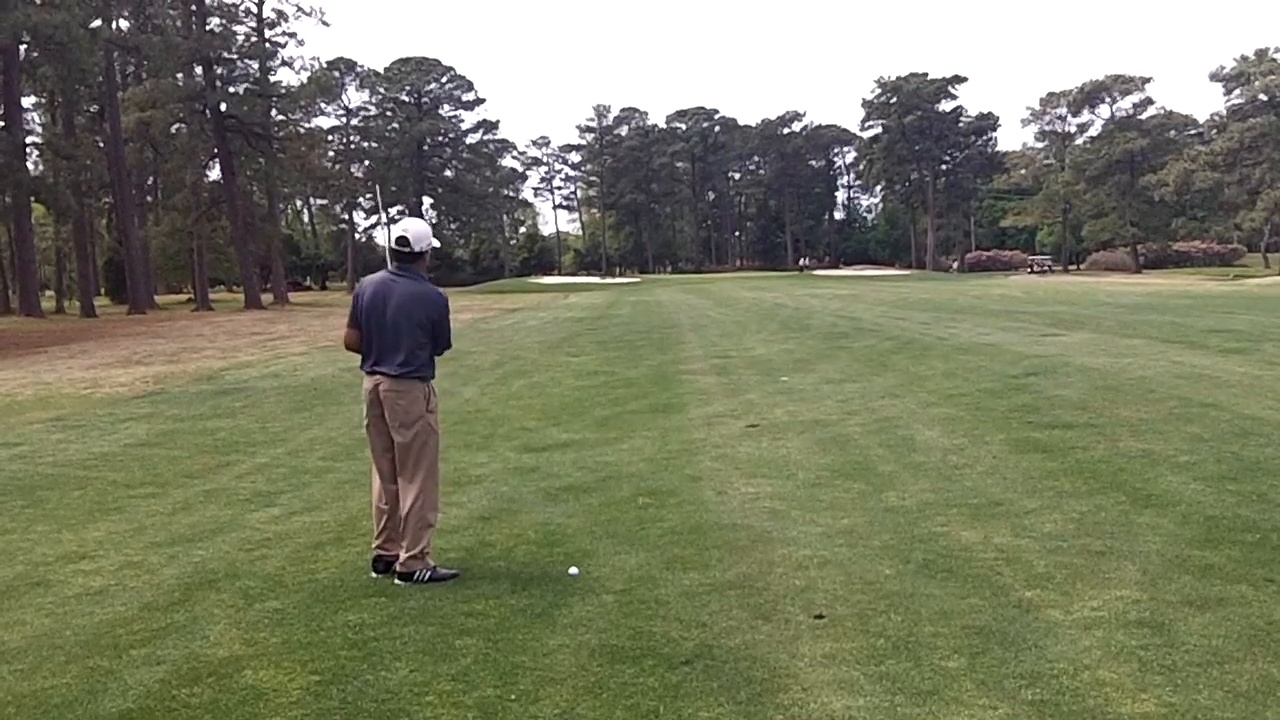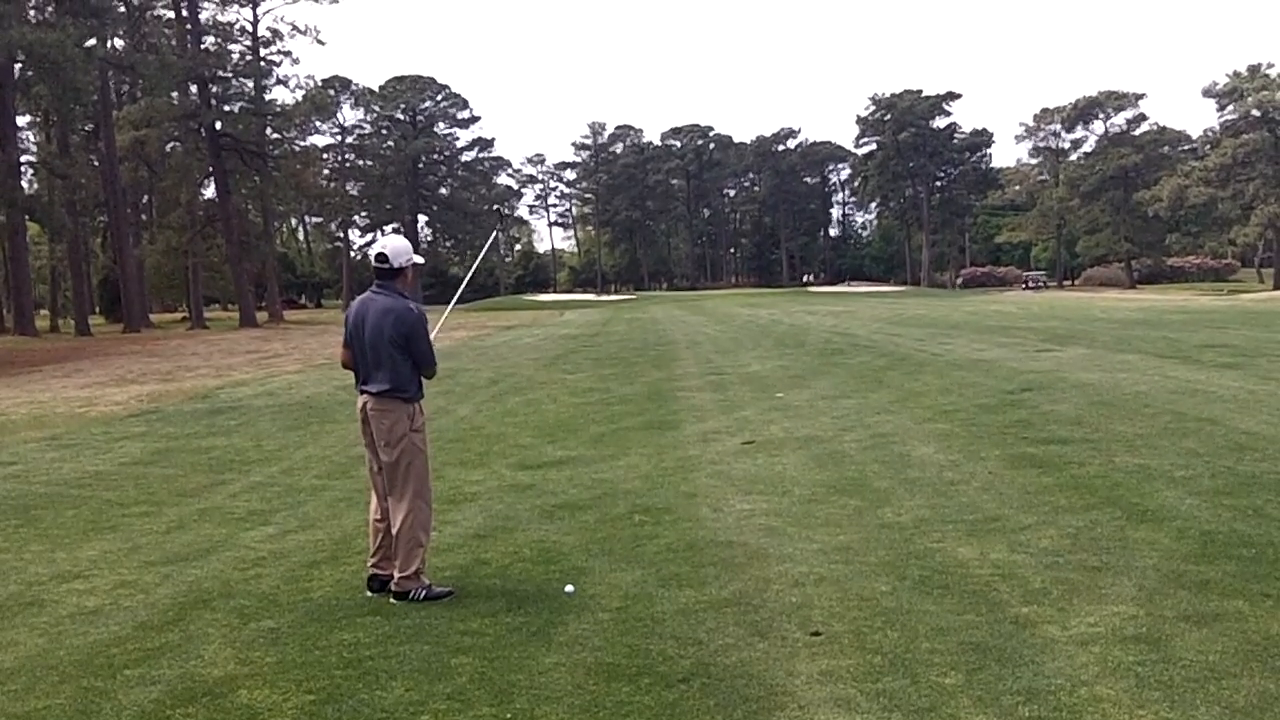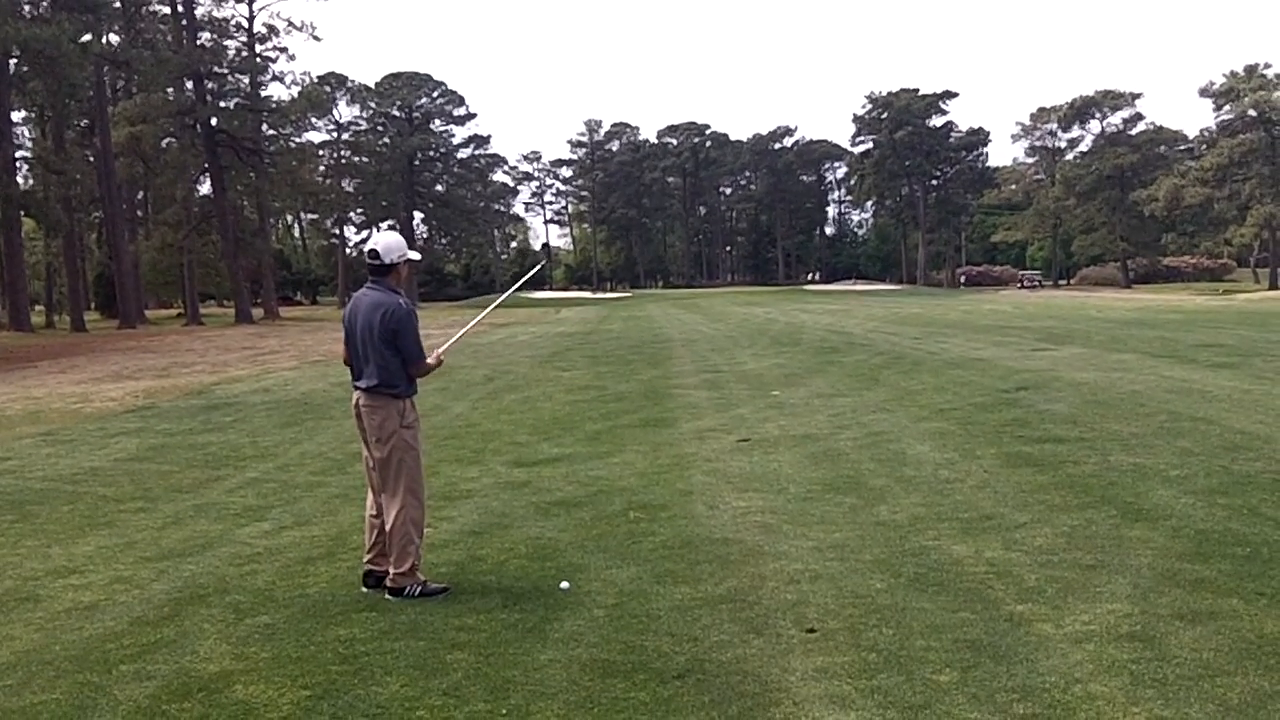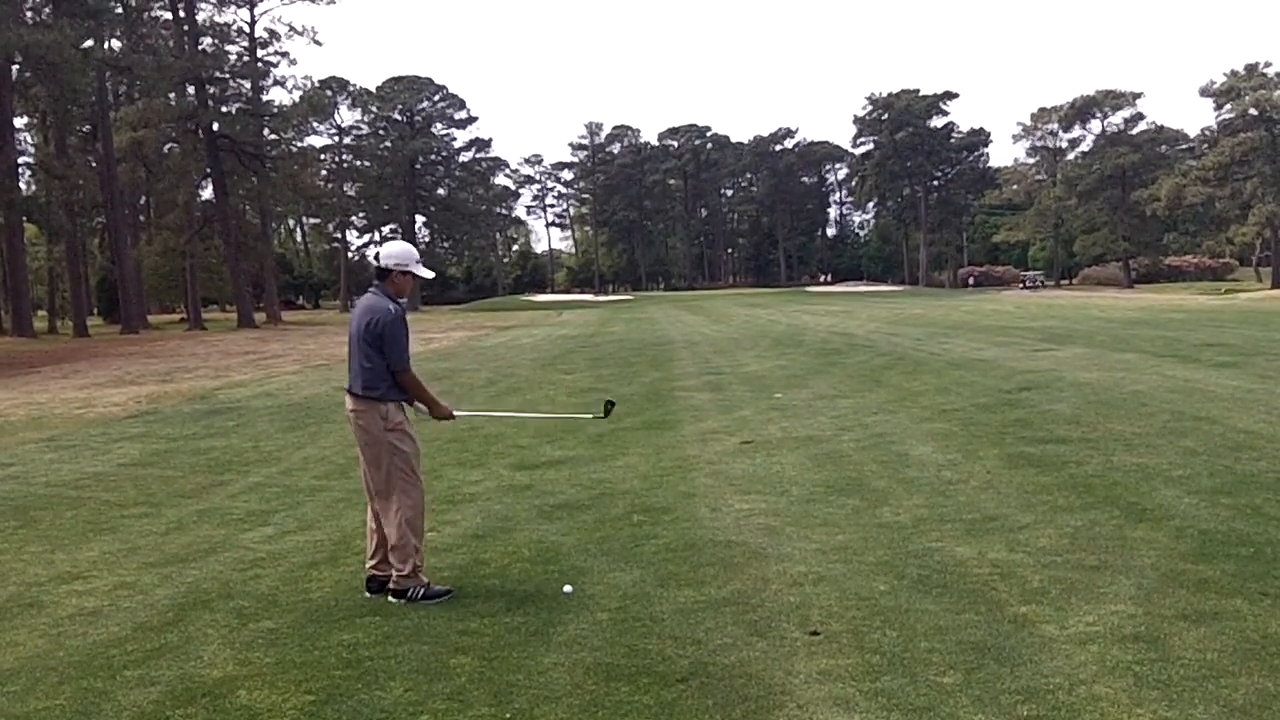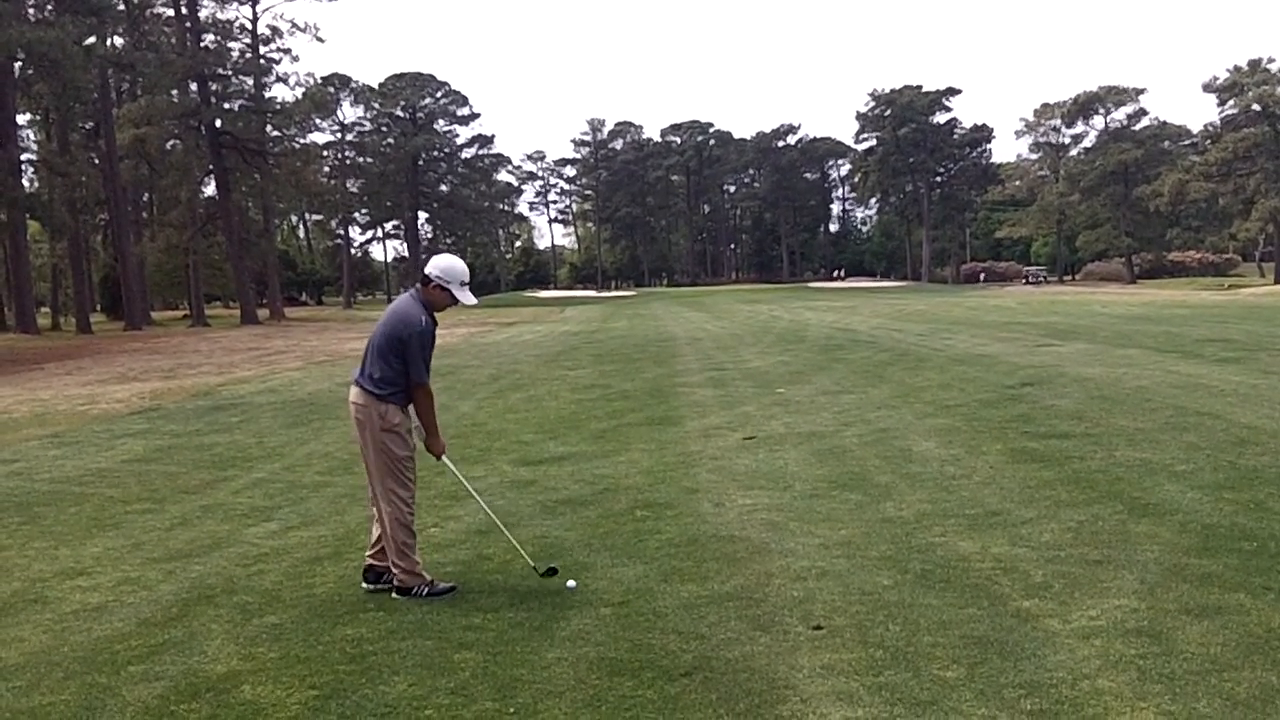
dt=0.7s
person 1, frame 1
left shoulder: (366, 287)
right shoulder: (433, 298)
left elbow: (351, 341)
right elbow: (441, 348)
left hip: (374, 384)
right hip: (410, 390)
left knee: (385, 474)
right knee: (417, 477)
left ankle: (385, 553)
right ankle: (413, 563)
person 1, frame 2
left shoulder: (357, 307)
right shoulder: (409, 313)
left elbow: (347, 359)
right elbow: (429, 371)
right wrist: (409, 361)
left hip: (369, 403)
right hip: (398, 409)
left knee: (384, 493)
right knee: (410, 496)
left ankle: (380, 572)
right ankle: (407, 581)
person 1, frame 3
left shoulder: (355, 303)
right shoulder: (399, 308)
left elbow: (349, 358)
right elbow: (415, 368)
right wrist: (433, 362)
left hip: (363, 400)
right hip: (391, 407)
left knee: (380, 489)
right knee: (404, 493)
left ankle: (376, 567)
right ankle: (403, 577)
person 1, frame 4
left shoulder: (365, 304)
right shoulder: (389, 313)
right elbow: (402, 373)
left wrist: (418, 399)
right wrist: (434, 406)
left hip: (361, 404)
right hip: (380, 411)
left knee: (381, 495)
right knee: (405, 494)
left ankle: (379, 573)
right ankle: (406, 580)
person 1, frame 5
left shoulder: (408, 303)
right shoulder: (418, 323)
right elbow: (420, 386)
left wrist: (423, 428)
right wrist: (432, 435)
left hip: (370, 399)
right hip: (382, 408)
left knee: (386, 492)
right knee: (397, 494)
left ankle: (378, 566)
right ankle: (408, 578)
